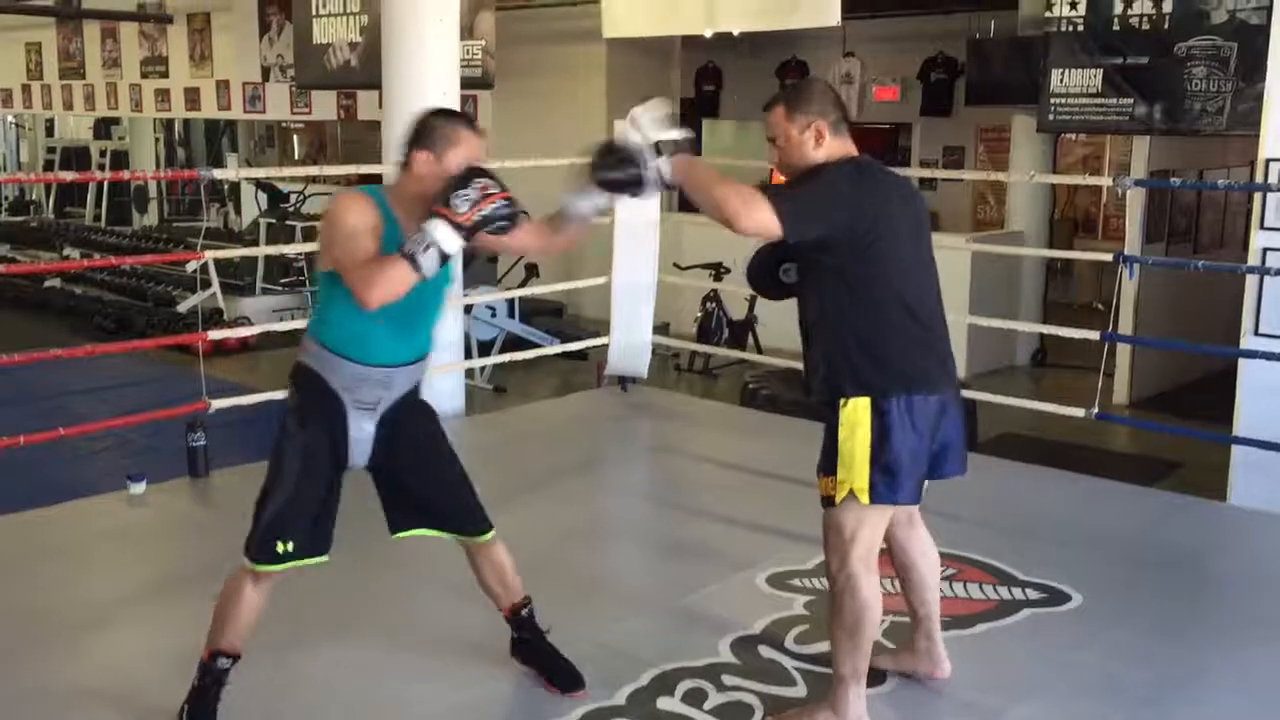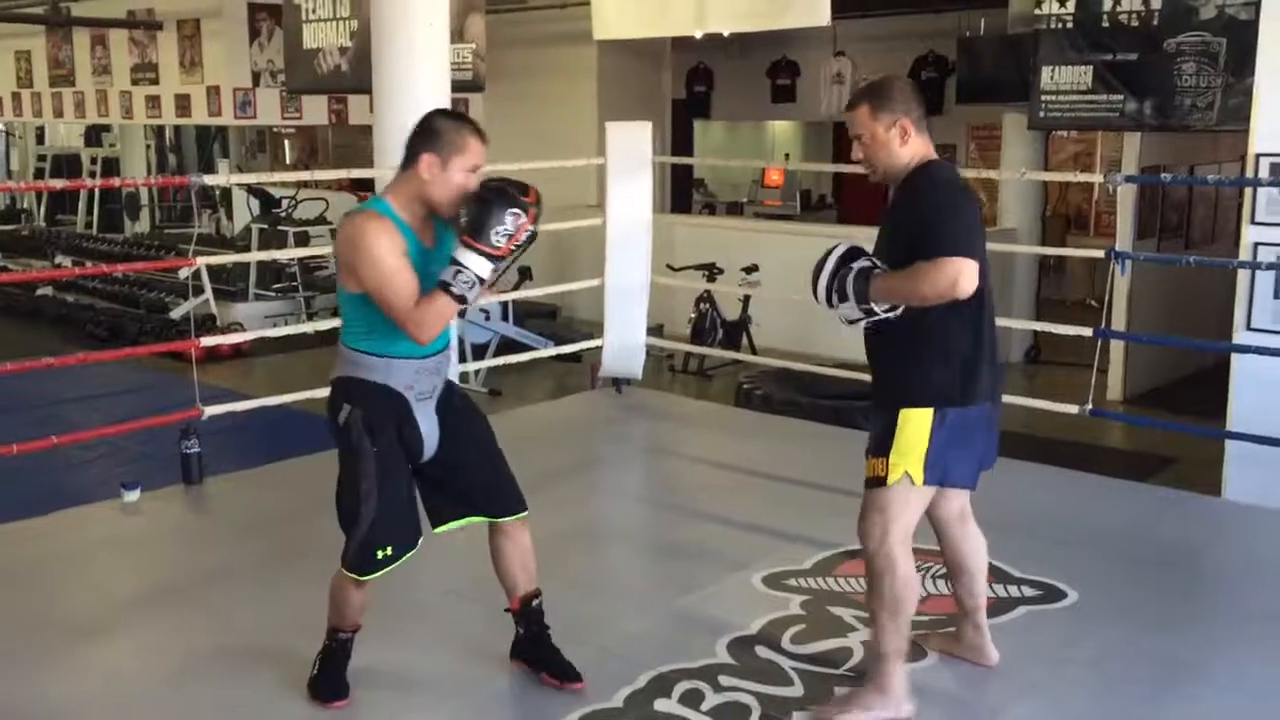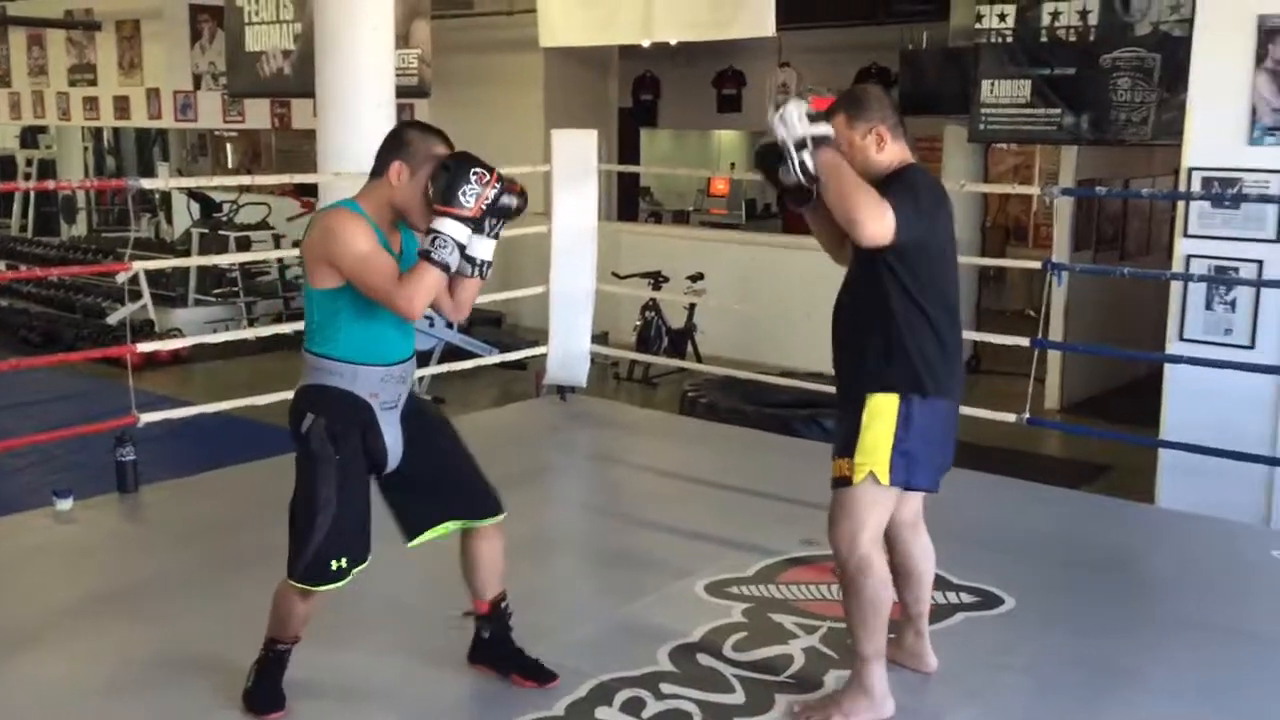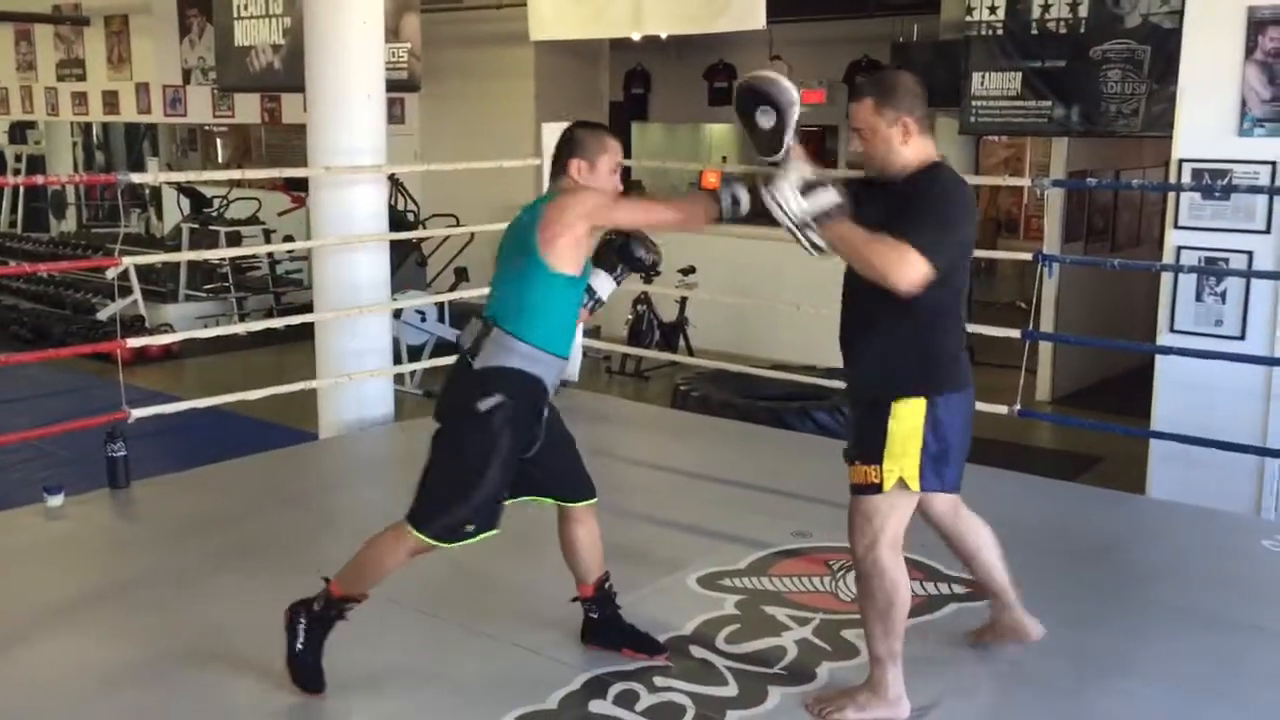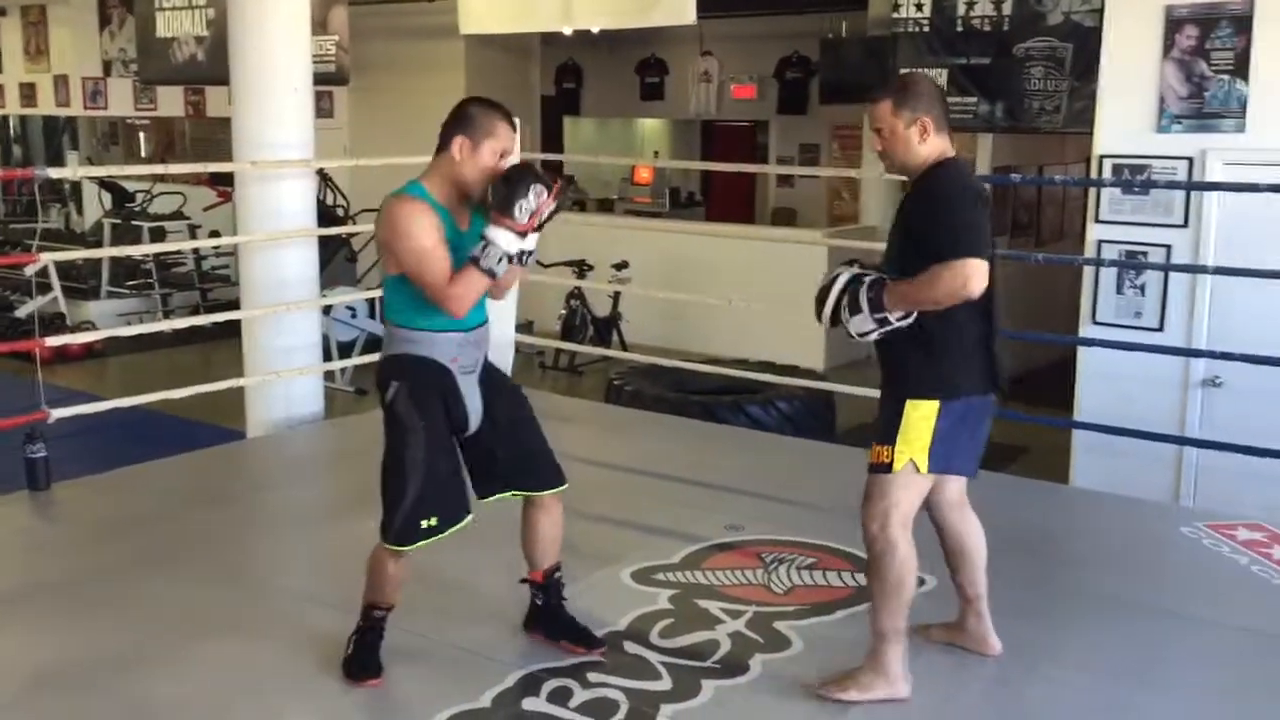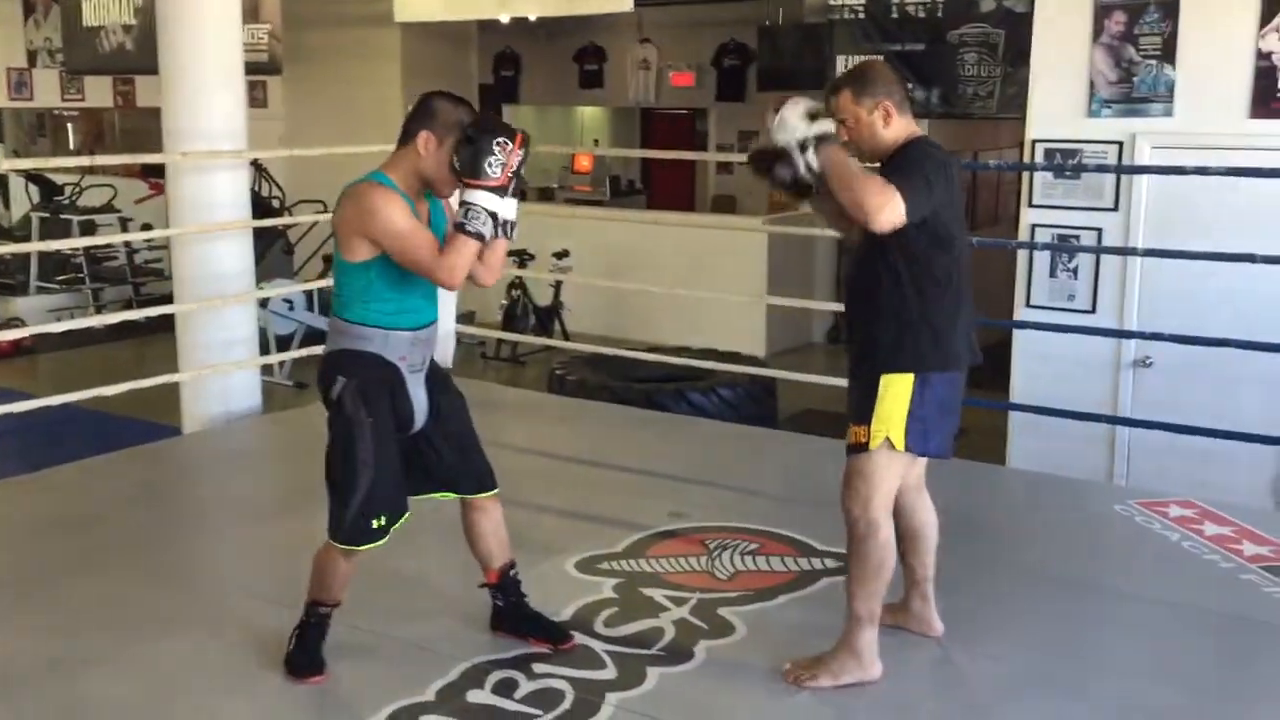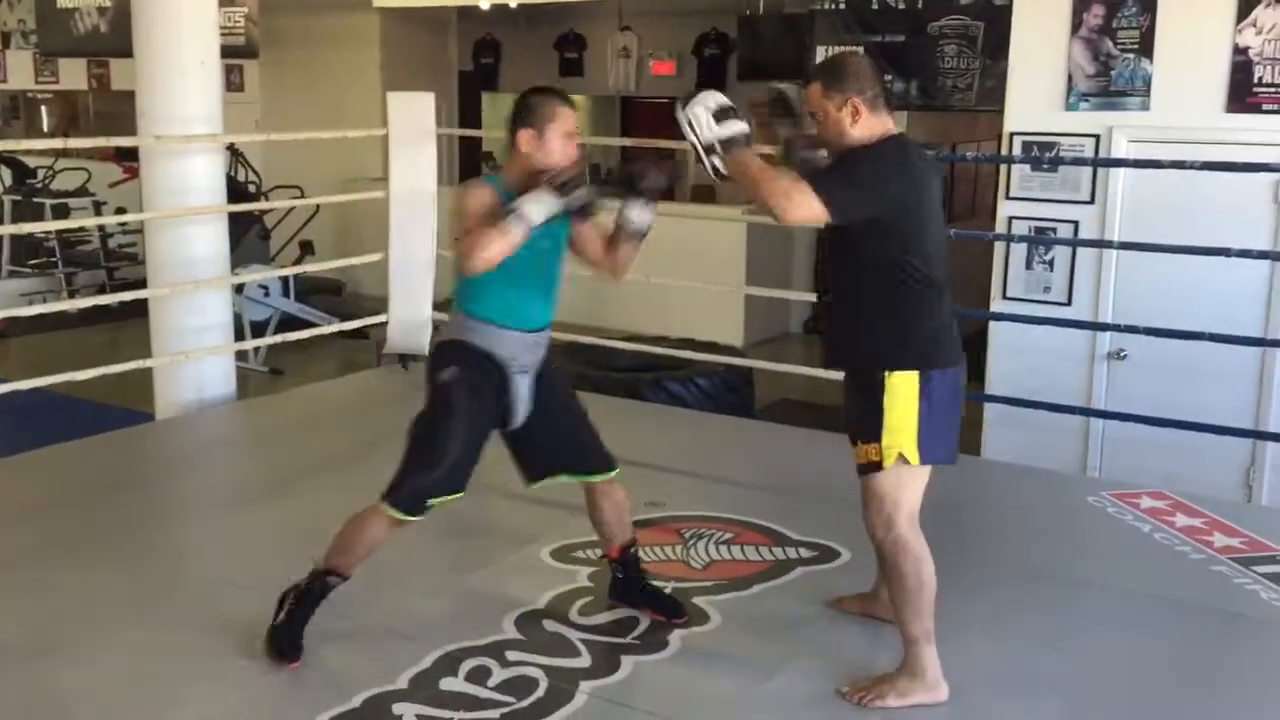
dt=0.5s
person 1, frame 1
left shoulder: (837, 187)
right shoulder: (893, 188)
left elbow: (748, 215)
left wrist: (670, 156)
right wrist: (804, 268)
left hip: (877, 397)
right hip: (923, 385)
left knee: (850, 549)
right knee: (900, 519)
right ankle: (928, 648)
person 1, frame 2
left shoulder: (937, 190)
right shoulder: (922, 189)
left elbow: (955, 278)
left wrist: (872, 288)
right wrist: (872, 281)
left hip: (933, 395)
right hip: (950, 389)
left knee: (883, 534)
right knee: (950, 513)
right ankle: (975, 635)
person 1, frame 3
left shoulder: (913, 188)
right shoulder: (900, 191)
left elbow: (868, 229)
right elbow: (851, 249)
left wrist: (816, 150)
right wrist: (804, 180)
left hip: (898, 392)
right hip: (909, 387)
left knee: (854, 534)
right knee: (901, 520)
right ankle: (914, 642)
person 1, frame 4
left shoulder: (942, 196)
right shoulder: (887, 184)
left elbow: (901, 273)
right elbow: (842, 208)
left wrist: (821, 214)
right wrist: (782, 139)
left hip: (913, 394)
right hip: (897, 386)
left knee: (873, 540)
right knee: (942, 507)
right ankle: (1012, 615)
person 1, frame 5
left shoulder: (952, 191)
right shoulder: (932, 187)
left elbow: (966, 279)
left wrist: (882, 296)
right wrist: (866, 280)
left hip: (938, 387)
right hip: (937, 380)
left knee: (886, 518)
right knee: (947, 502)
left ankle: (885, 669)
right ankle: (976, 625)
person 1, frame 6
left shoulder: (925, 164)
right shoulder: (905, 165)
left elbow: (880, 214)
right elbow: (856, 217)
left wrist: (824, 146)
right wrist: (806, 175)
left hip: (909, 364)
right hip: (913, 355)
left knee: (866, 503)
right knee: (904, 487)
left ankle: (856, 649)
right ankle: (920, 607)
person 1, frame 7
left shoulder: (883, 166)
right shoulder: (899, 160)
left elbow: (792, 204)
right elbow: (823, 194)
left wrist: (725, 145)
right wrist: (793, 144)
left hip: (904, 366)
right hip: (912, 356)
left knee: (891, 517)
right knee: (892, 495)
left ankle: (923, 670)
right ankle: (891, 595)
person 2, frame 1
left shoulder: (442, 216)
right shoulder: (354, 210)
left elbow: (543, 243)
right elbow: (369, 293)
left wrist: (590, 200)
right wrist: (446, 228)
left hip: (397, 403)
right hip: (327, 404)
left knee: (475, 528)
right knee: (267, 559)
left ankle: (529, 638)
person 2, frame 2
left shoulder: (436, 219)
right shoulder: (367, 230)
left elbow: (467, 294)
right elbow: (419, 324)
left wrist: (498, 243)
right wrist: (481, 250)
left hip: (434, 392)
right hip: (374, 402)
left knee: (507, 510)
right knee: (370, 554)
left ankle: (531, 638)
right ankle: (336, 653)
person 2, frame 3
left shoulder: (409, 233)
right shoulder: (338, 227)
left elbow: (455, 310)
right elbow: (408, 302)
left wrist: (481, 230)
right wrist: (454, 220)
left hip: (399, 404)
right hip: (338, 413)
left knee: (483, 513)
right knee: (318, 568)
left ankle: (492, 641)
right ankle: (271, 664)
person 2, frame 4
left shoulder: (540, 221)
right shoulder: (578, 207)
right elbow: (671, 214)
left wrist: (605, 274)
right wrist: (732, 198)
left hip: (519, 388)
right hip: (498, 392)
left knee: (579, 499)
right knee: (428, 528)
left ankle: (601, 620)
right ankle: (316, 613)
person 2, frame 5
left shoulder: (472, 205)
right shoulder: (406, 211)
left elbow: (500, 287)
right elbow: (453, 301)
left wrist: (522, 226)
right wrist: (505, 230)
left hip: (474, 369)
right hip: (420, 377)
left knee: (545, 487)
right knee: (407, 530)
left ankle: (546, 608)
right ankle: (368, 631)
person 2, frame 6
left shoulder: (432, 202)
right shoulder: (371, 201)
left elbow: (488, 275)
right elbow: (449, 272)
left wrist: (504, 190)
right wrist: (485, 188)
left hip: (420, 368)
right hip: (365, 374)
left knee: (479, 489)
right knee: (357, 529)
left ankle: (509, 606)
right ankle: (311, 628)
person 2, frame 7
left shoulder: (564, 204)
right shoulder: (481, 196)
left elbow: (613, 264)
right elbow: (471, 261)
left wrist: (638, 207)
right wrist: (537, 203)
left hip: (529, 366)
right hip: (471, 365)
left knee: (600, 473)
right knee: (407, 502)
left ankle: (628, 580)
right ankle: (302, 600)
